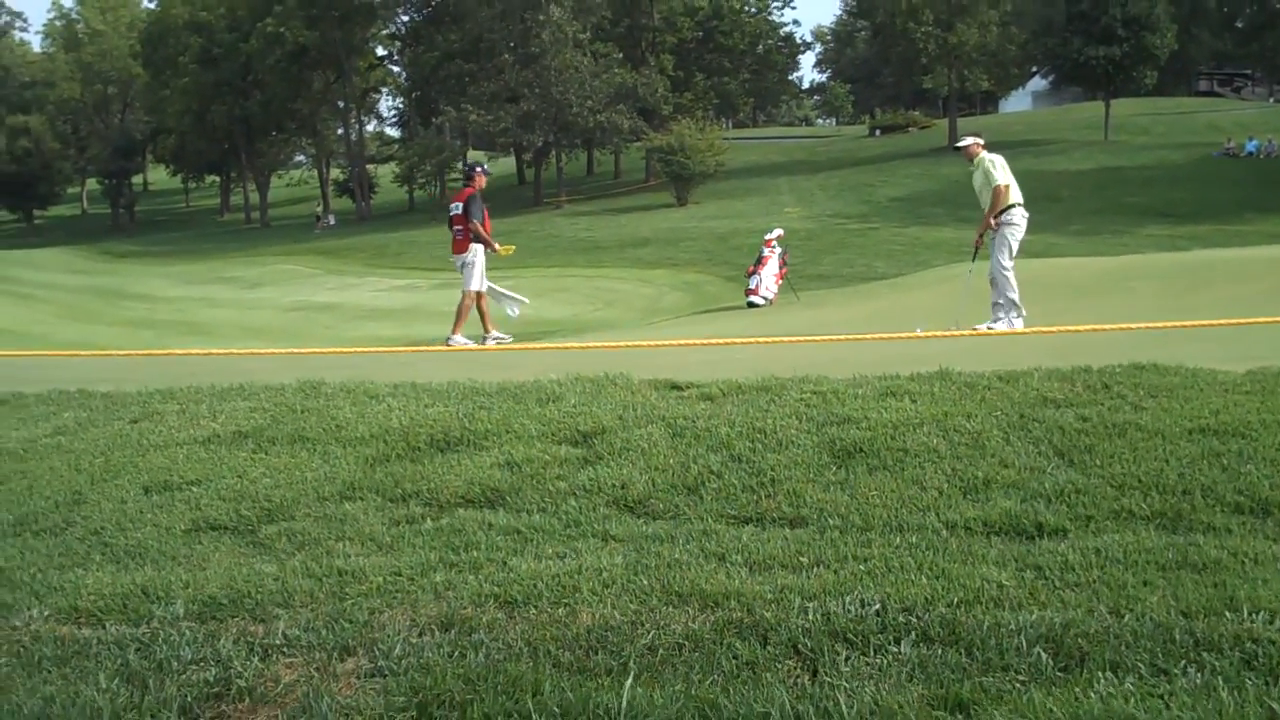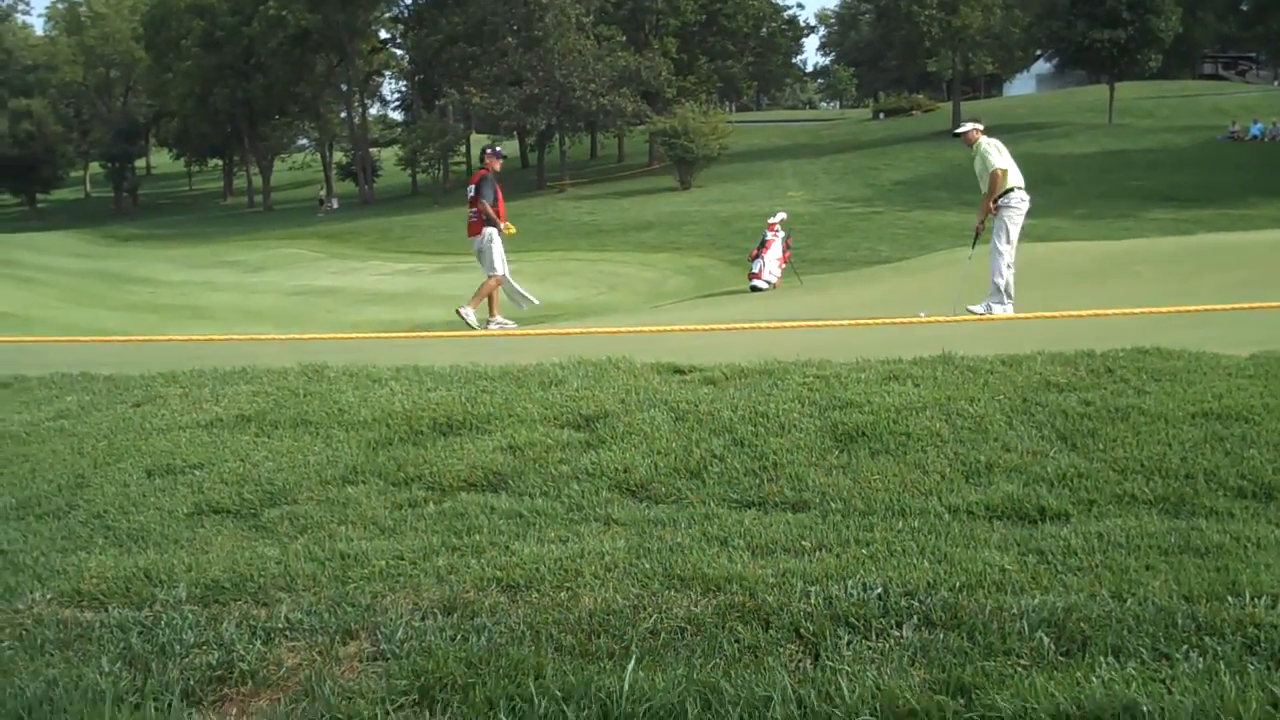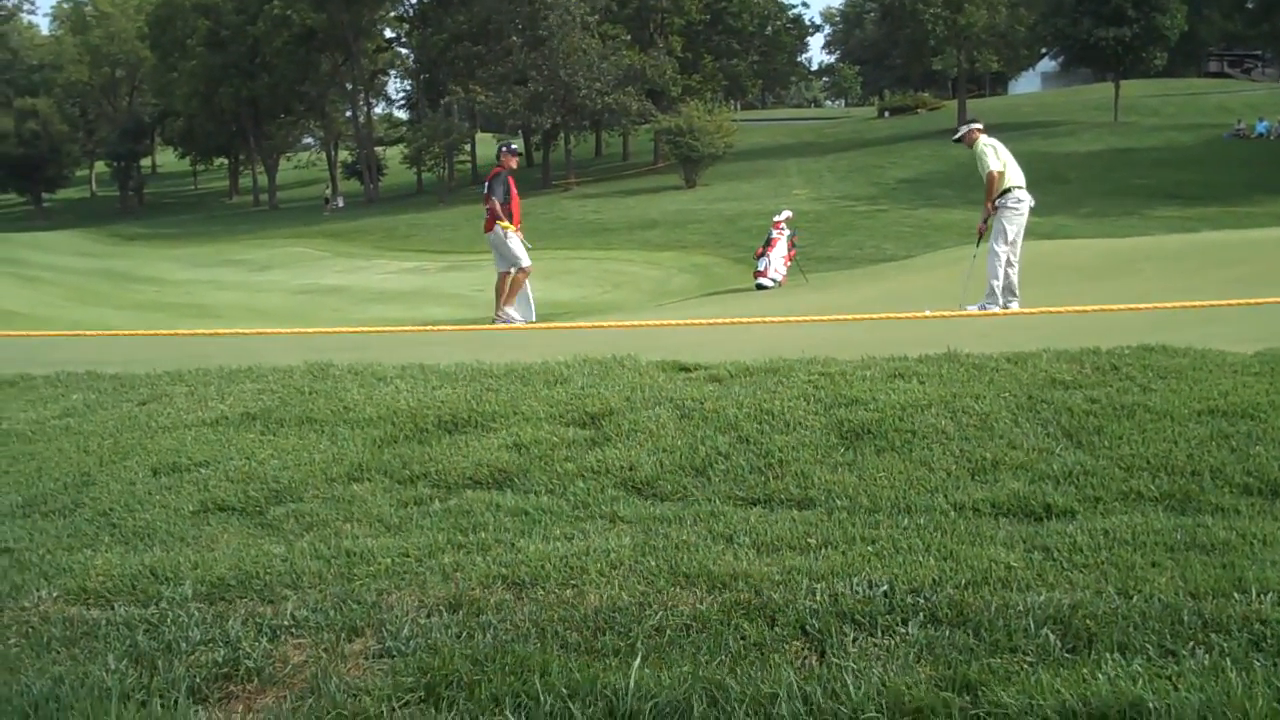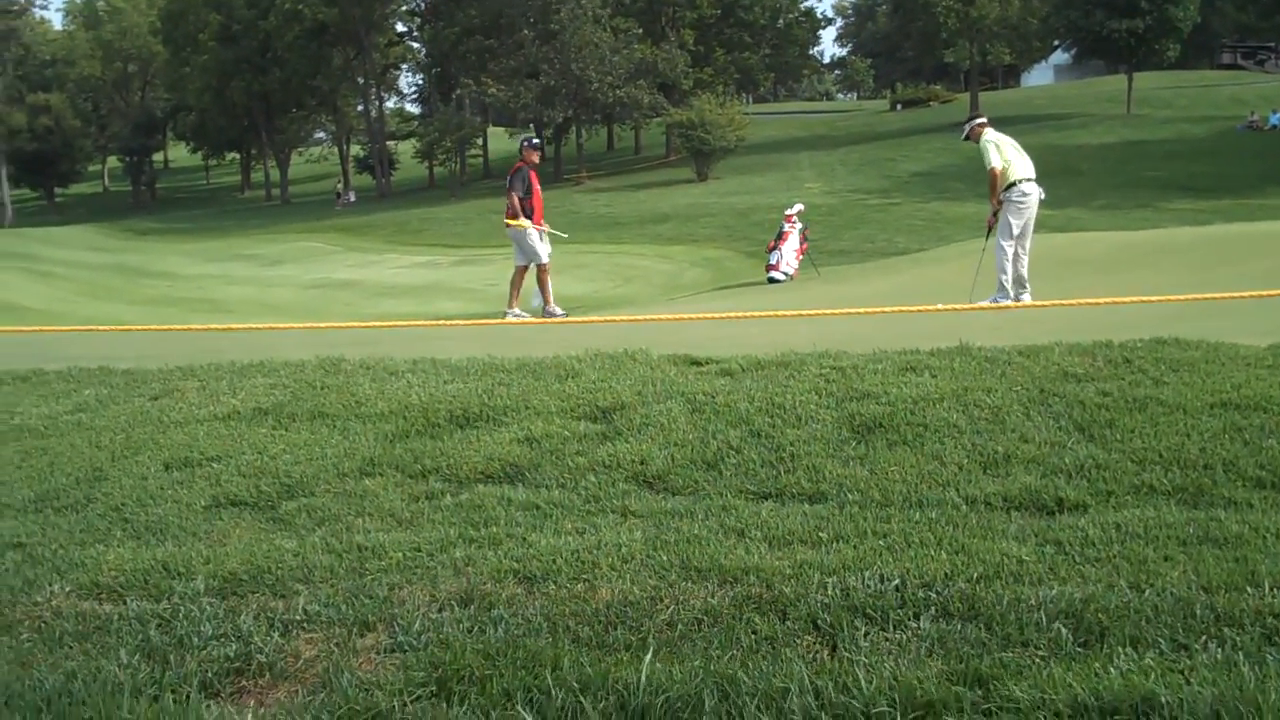
dt=0.2s
person 1, frame 1
left shoulder: (990, 160)
right shoulder: (976, 173)
left elbow: (1000, 188)
left wrist: (989, 217)
right wrist: (980, 233)
left hip: (1011, 217)
right hip: (999, 222)
left knee: (1002, 267)
right knee: (995, 272)
left ankle: (1014, 317)
right ankle: (1000, 318)
person 1, frame 2
left shoulder: (987, 145)
right shoulder: (978, 156)
left elbow: (997, 172)
right elbow: (987, 192)
left wrist: (989, 202)
right wrist: (981, 219)
left hip: (1012, 201)
right hip: (1004, 203)
left knee: (999, 250)
right knee: (1003, 254)
left ankle: (996, 303)
right ankle: (1005, 304)
person 1, frame 3
left shoulder: (984, 145)
right shoulder: (989, 147)
left elbow: (993, 175)
right elbow: (995, 182)
left wrist: (987, 203)
right wrist: (985, 218)
left hip: (1012, 201)
right hip: (1016, 200)
left knee: (997, 250)
right knee: (1009, 254)
left ankle: (992, 303)
right ankle: (1010, 301)
person 1, frame 4
left shoulder: (987, 140)
right shoulder: (1000, 138)
left elbow: (995, 171)
left wrist: (993, 198)
right wrist: (996, 211)
left hip: (1018, 193)
right hip: (1030, 191)
left knee: (1004, 244)
right knee: (1019, 247)
left ankle: (1003, 297)
right ankle: (1022, 293)
person 2, frame 1
left shoulder: (456, 197)
right shoulder: (473, 195)
left elbow: (452, 226)
right elbow: (473, 224)
right wrist: (491, 243)
left hip: (459, 250)
right hip: (472, 250)
left knee: (481, 292)
right knee: (469, 294)
left ankle: (490, 333)
right ankle: (455, 335)
person 2, frame 2
left shoulder: (477, 179)
right shoulder: (486, 177)
right elbow: (482, 204)
right wrist: (499, 223)
left hip: (477, 233)
right hip: (488, 233)
left knee: (493, 276)
right knee: (496, 277)
left ankle: (494, 317)
right ankle: (468, 308)
person 2, frame 3
left shoulder: (504, 176)
right shoulder: (500, 175)
right elbow: (493, 201)
left wrist: (515, 227)
right wrist: (505, 221)
left hip: (499, 231)
right hip: (502, 231)
left knee: (504, 272)
right knee: (524, 268)
left ankle: (501, 315)
right ankle: (506, 308)
person 2, frame 4
left shoulder: (528, 170)
right shoulder: (521, 170)
right elbow: (512, 195)
left wrist: (540, 221)
right wrist: (520, 216)
left hip: (524, 226)
right hip: (524, 225)
left knee: (521, 267)
right knee: (543, 264)
left ankle: (512, 309)
right ankle: (548, 306)
